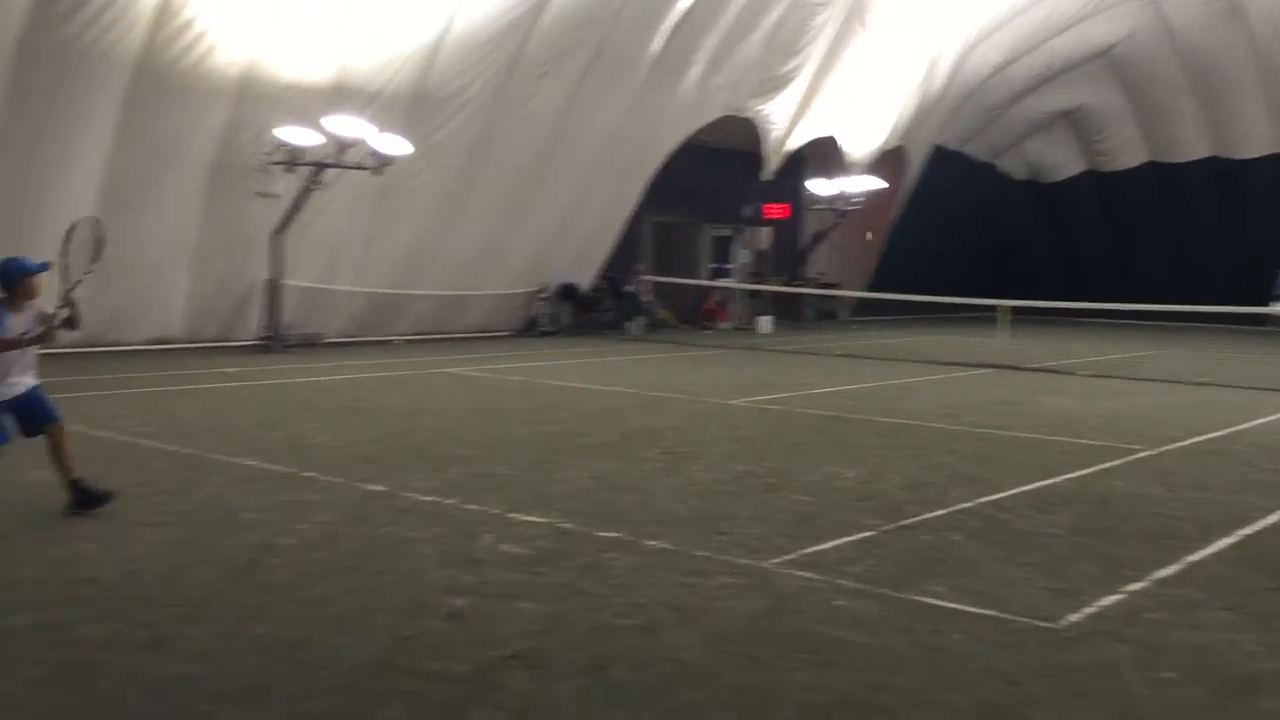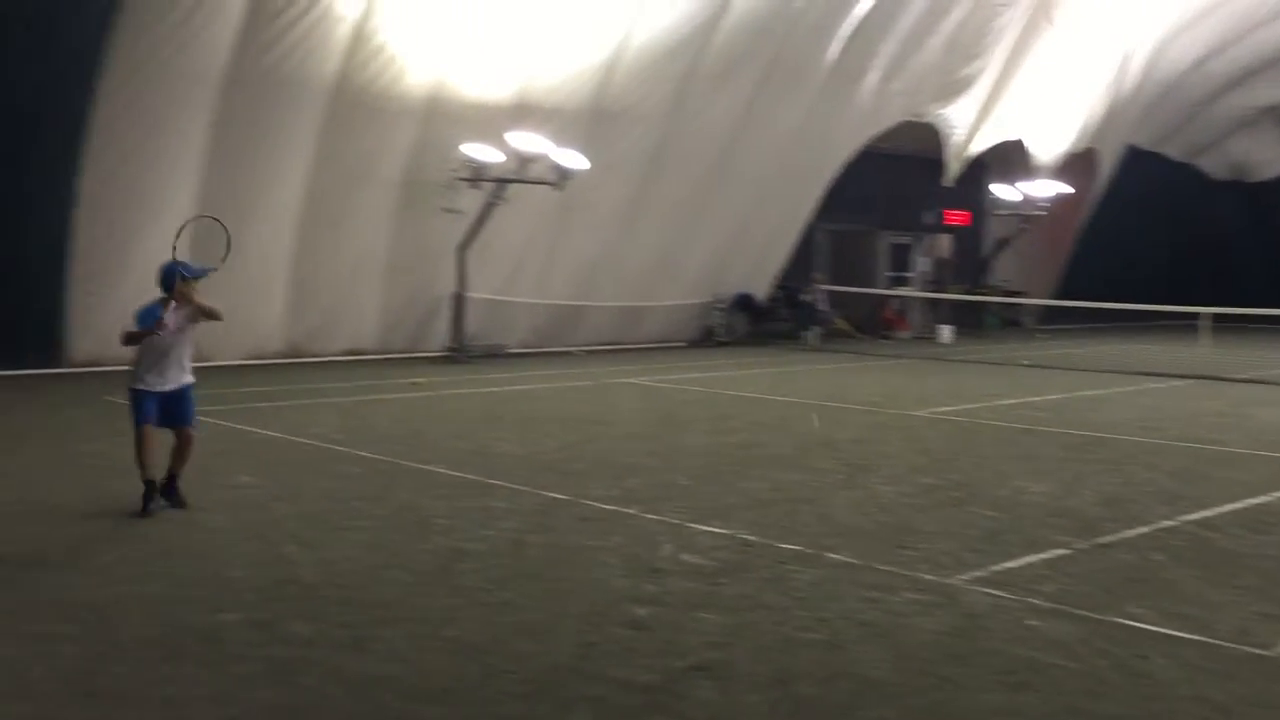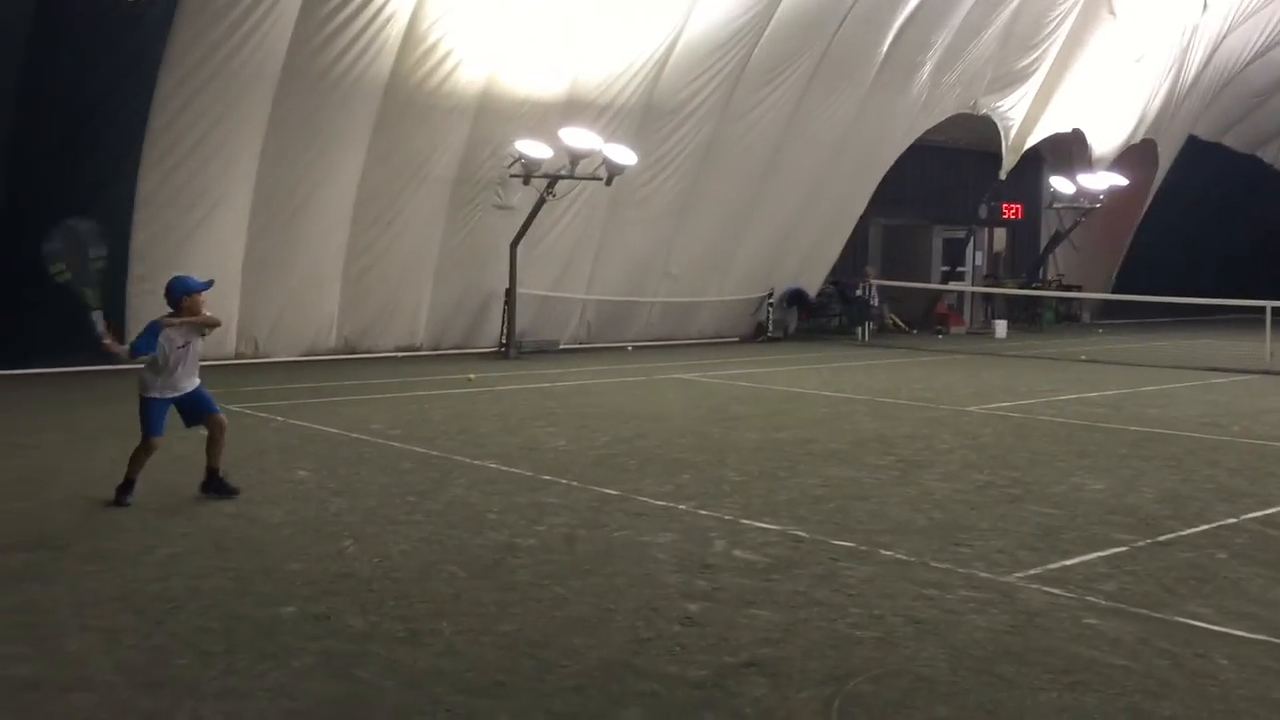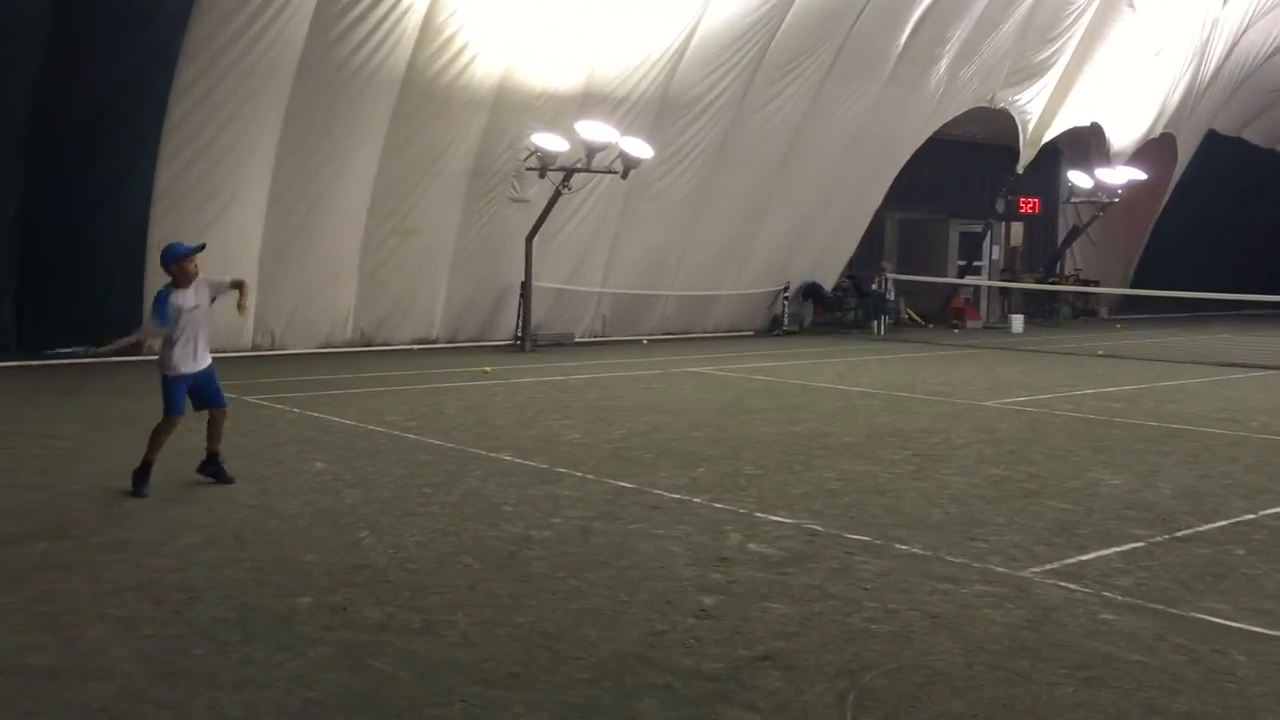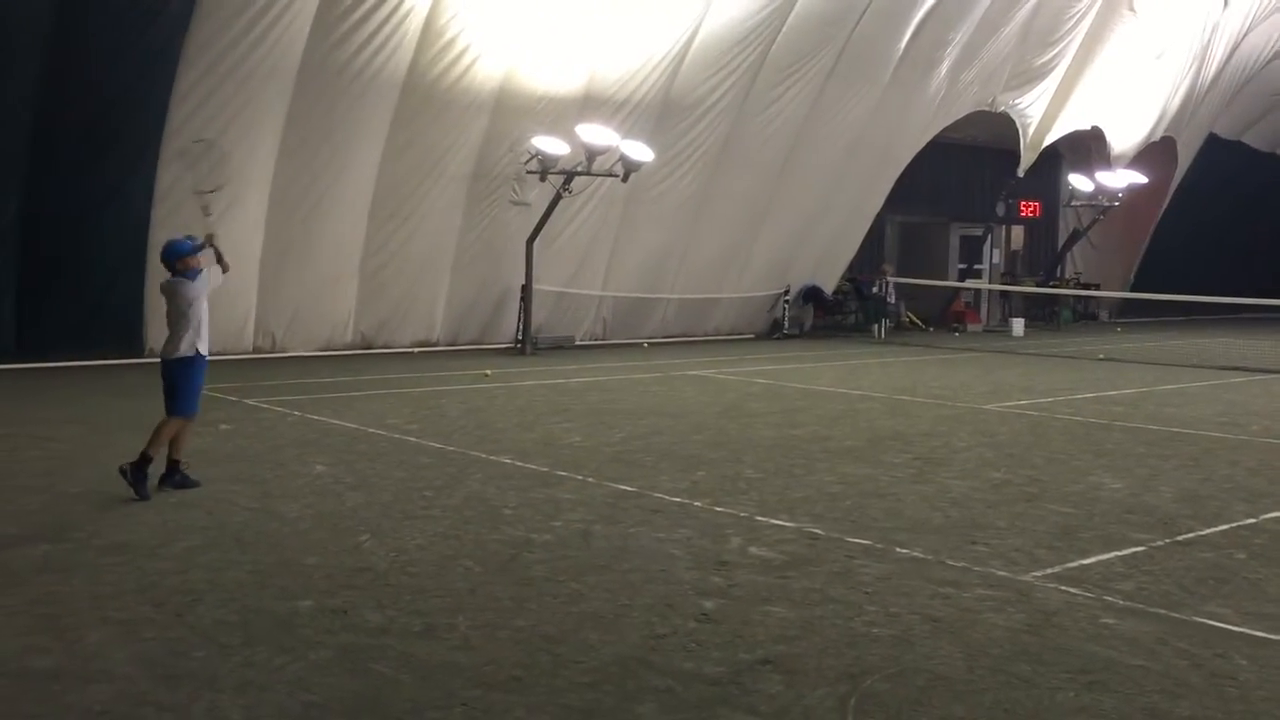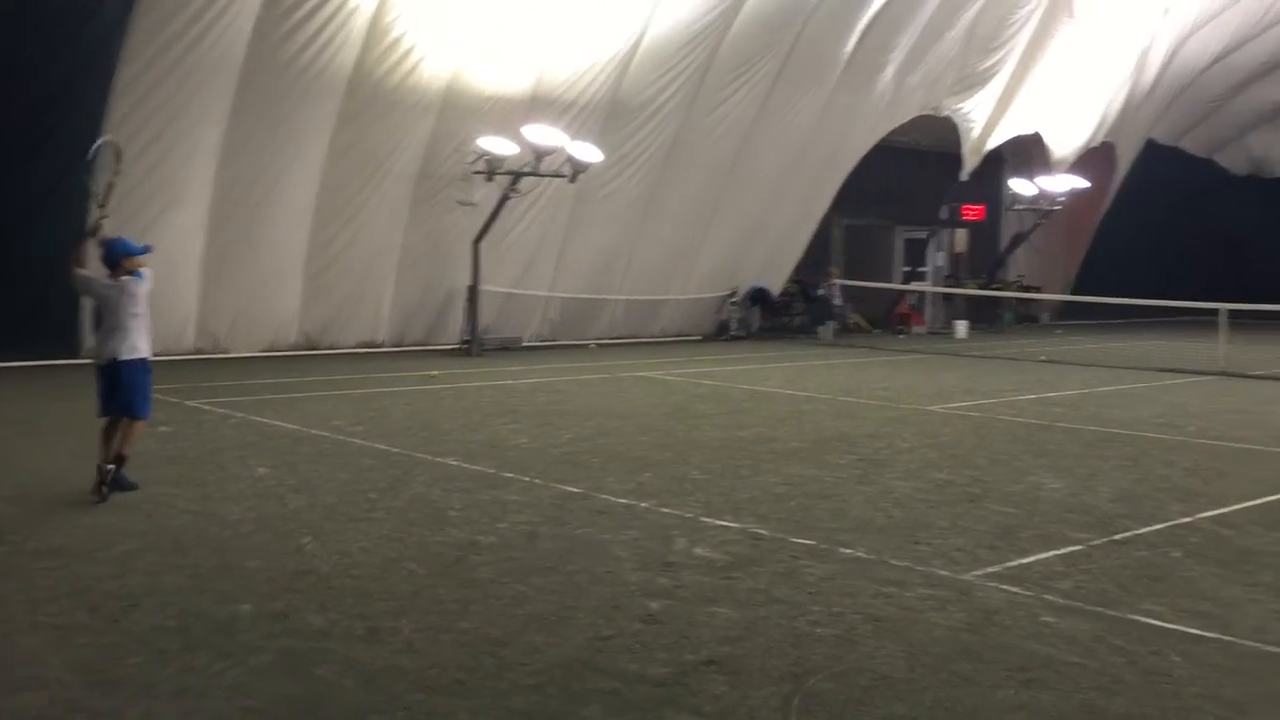
dt=0.3s
person 1, frame 1
left shoulder: (31, 309)
left elbow: (72, 325)
left wrist: (72, 311)
right wrist: (33, 339)
left hip: (24, 387)
left knee: (57, 430)
left ankle: (79, 492)
person 1, frame 2
left shoulder: (190, 308)
right shoulder: (152, 311)
left elbow: (217, 316)
right elbow: (126, 340)
left wrist: (195, 300)
right wrist: (148, 332)
left hip: (179, 382)
right hip: (146, 384)
left knee: (186, 436)
right knee: (145, 433)
left ankle: (170, 484)
right ankle: (150, 488)
person 1, frame 3
left shoulder: (197, 321)
right shoulder: (157, 329)
left elbow: (216, 322)
right elbow: (130, 354)
left wrist: (180, 321)
right wrist: (111, 345)
left hip: (189, 386)
right hip: (156, 391)
left knee: (218, 424)
right knee: (151, 443)
left ankle: (213, 479)
right ankle: (127, 486)
person 1, frame 4
left shoulder: (203, 285)
right shoulder: (165, 297)
left elbow: (239, 283)
right elbow: (152, 331)
left wrist: (243, 299)
right wrist: (122, 342)
left hip: (202, 364)
right hip: (176, 368)
left knee: (220, 412)
right knee: (172, 420)
left ankle: (212, 461)
right ankle: (143, 471)
person 1, frame 5
left shoulder: (170, 284)
right shoulder: (194, 280)
right elbow: (223, 267)
left wrist: (202, 247)
right wrist: (213, 247)
left hip: (177, 357)
right hip: (188, 357)
left knee: (184, 416)
right knee: (179, 416)
left ankle: (173, 471)
right ankle: (139, 466)
person 1, frame 6
left shoulder: (98, 285)
right shoulder: (140, 281)
left elbow: (76, 268)
right elbow: (142, 268)
left wrist: (89, 239)
right wrist: (107, 243)
left hip: (105, 360)
right hip: (133, 360)
left knee: (114, 417)
right knee: (137, 418)
left ankle: (107, 472)
right ankle: (113, 467)
